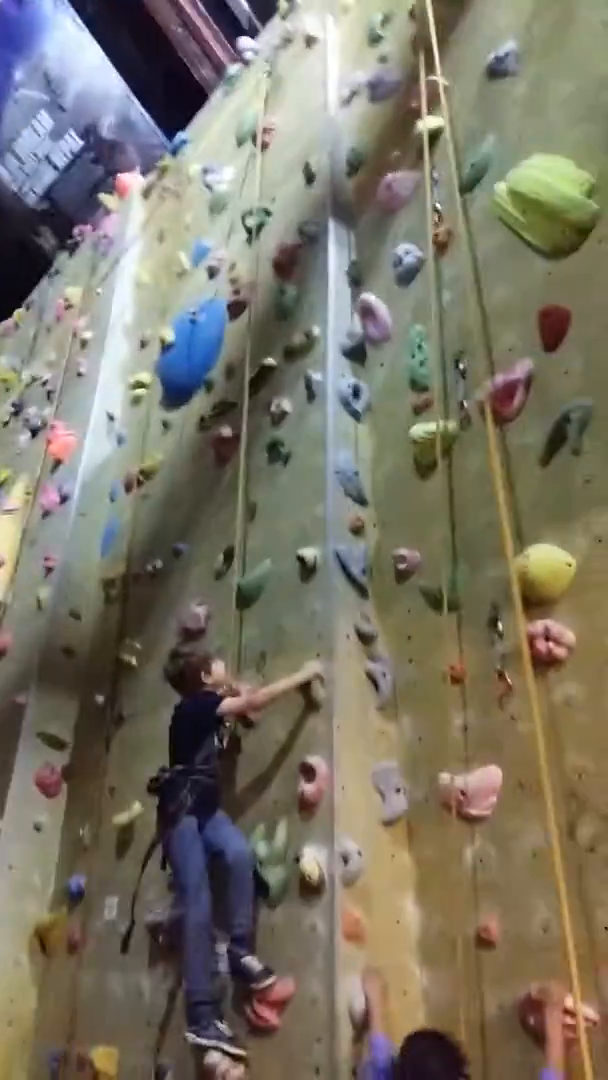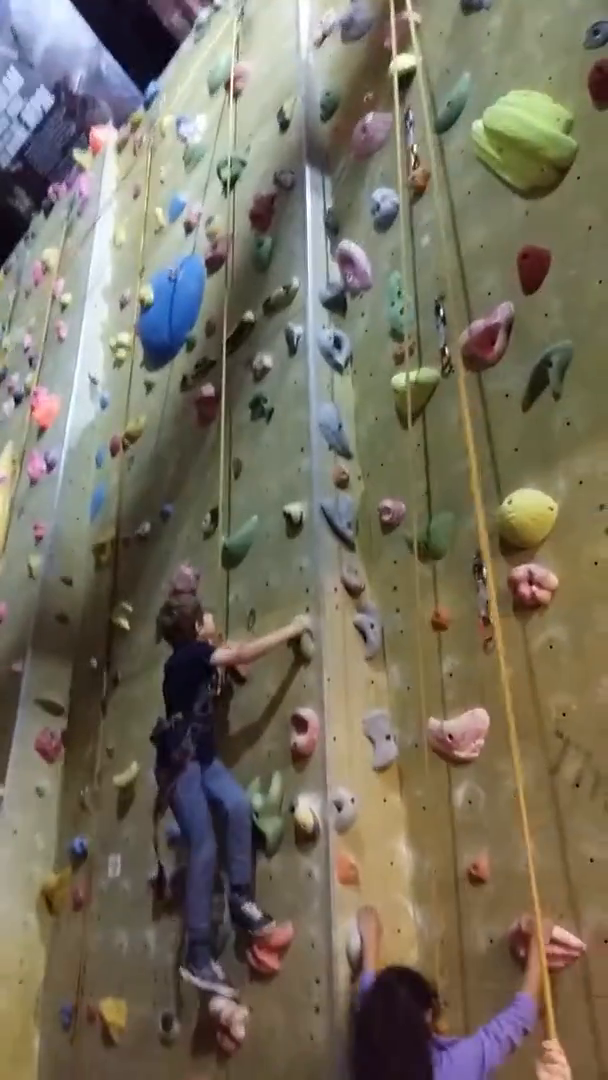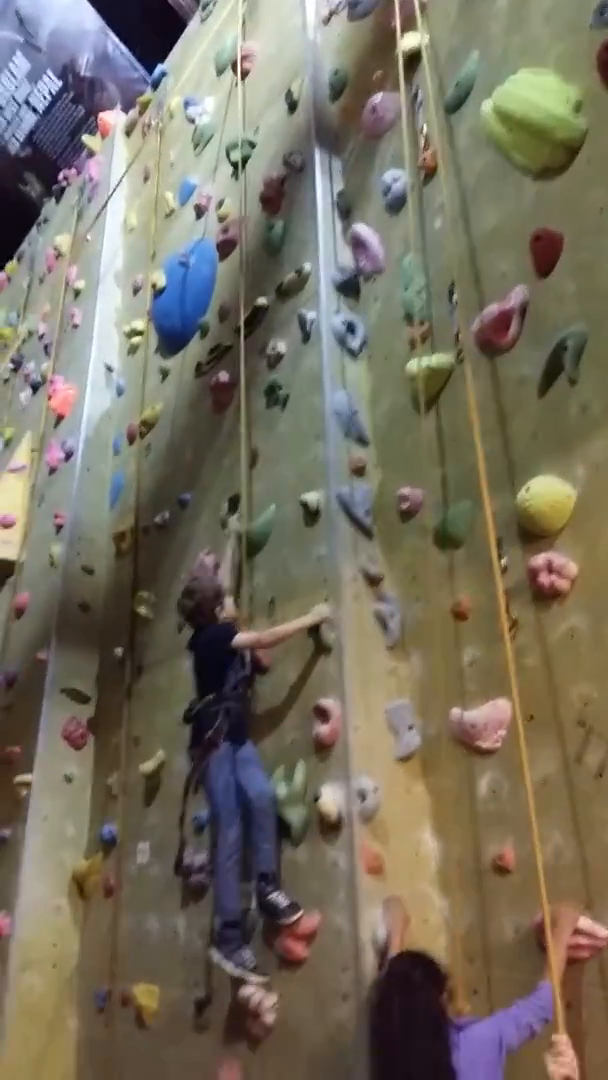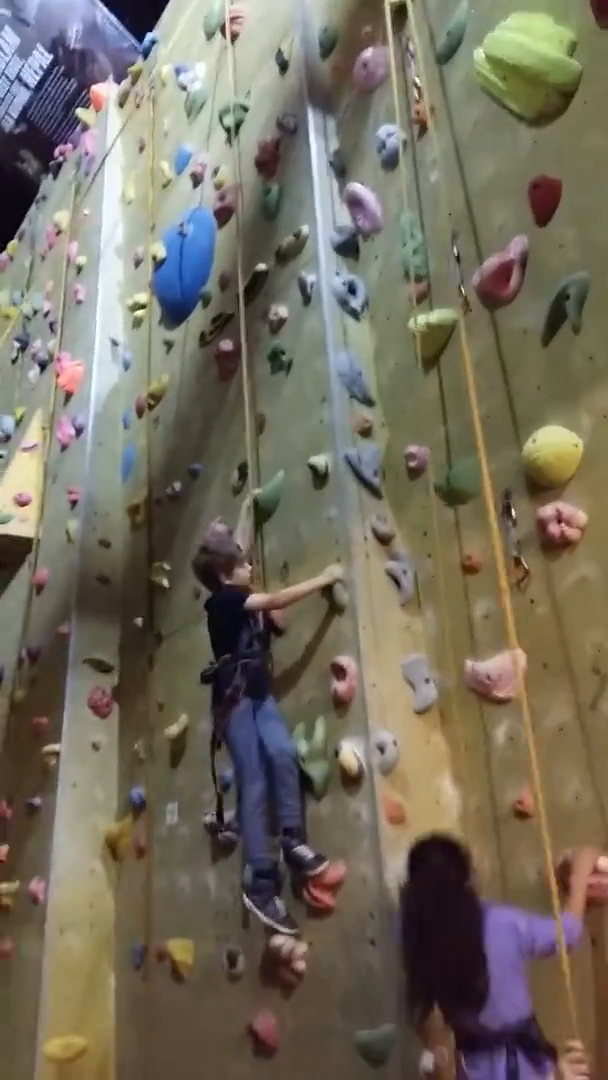
dt=0.4s
person 1, frame 1
left shoulder: (206, 704)
right shoulder: (195, 706)
left elbow: (242, 701)
right elbow: (253, 702)
left wrist: (233, 690)
right wrist: (302, 676)
left hip: (205, 807)
right hip: (181, 810)
left knee: (240, 853)
right knee: (198, 907)
left ankle: (241, 951)
right ankle: (201, 1016)
person 1, frame 2
left shoulder: (193, 655)
right shoulder: (190, 654)
right elbow: (243, 654)
right wrist: (291, 630)
left hip: (200, 755)
right hip: (179, 759)
left knee: (237, 804)
right knee: (203, 849)
left ankle: (240, 897)
right ankle: (198, 955)
person 1, frame 3
left shoulder: (213, 634)
right shoulder: (212, 637)
left elbow: (220, 583)
right elbow: (265, 638)
left wrist: (232, 541)
right wrist: (311, 618)
left hip: (235, 735)
right hip: (214, 738)
right knee: (230, 828)
left ankle: (266, 884)
right ankle: (228, 933)
person 1, frame 4
left shoulder: (235, 594)
right shoulder: (225, 600)
left elbow: (237, 550)
right elbow: (276, 600)
left wrist: (247, 512)
right wrist: (324, 579)
left hip: (258, 694)
right hip: (234, 698)
left knee: (283, 753)
right knee: (254, 784)
left ankle: (292, 840)
right ankle: (261, 883)
